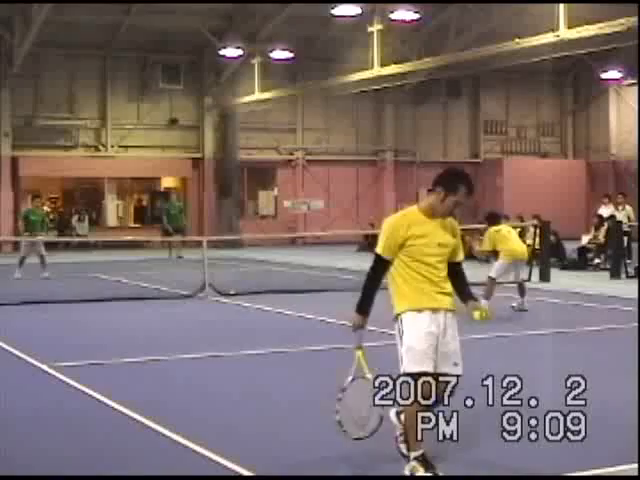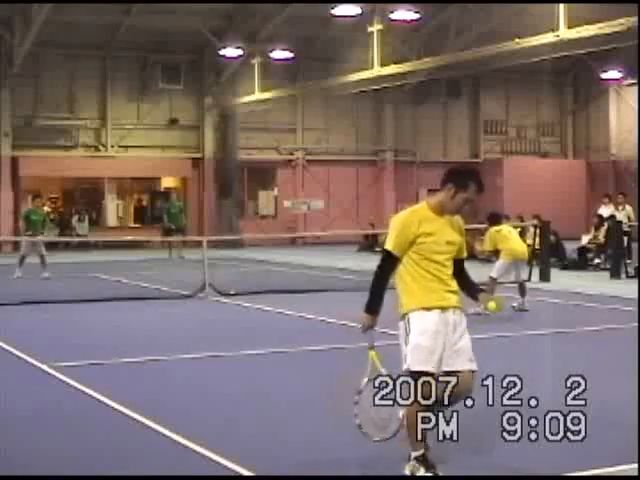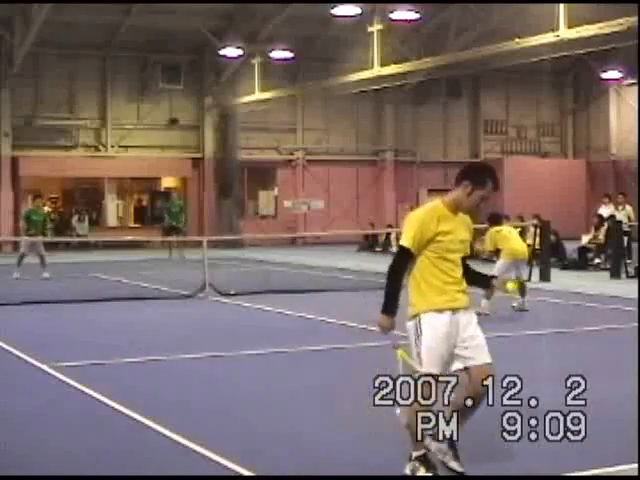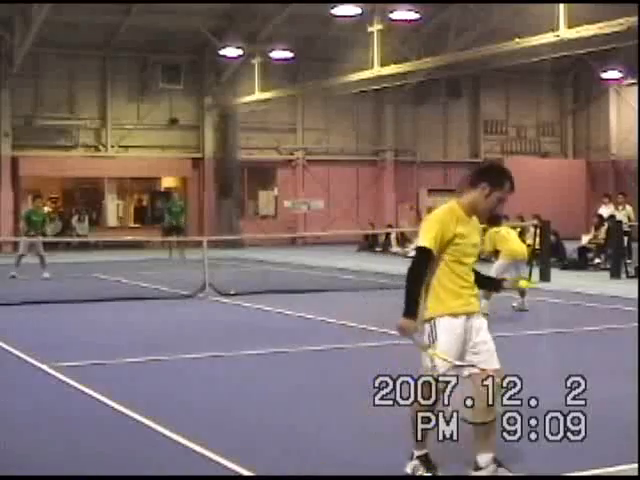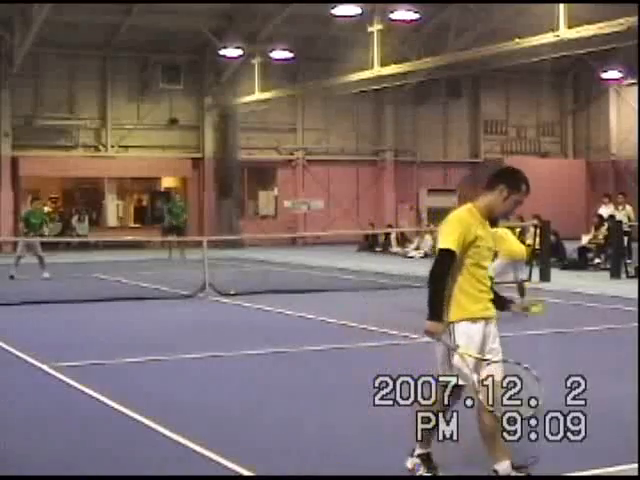
dt=0.1s
person 1, frame 1
left shoulder: (452, 228)
right shoulder: (400, 223)
right elbow: (377, 271)
left wrist: (469, 299)
right wrist: (362, 311)
left hip: (445, 313)
right hip: (414, 313)
left knee: (442, 387)
right knee: (421, 387)
left ankle: (403, 415)
right ankle: (416, 457)
person 1, frame 2
left shoulder: (456, 225)
right shoulder: (410, 219)
right elbow: (385, 268)
left wrist: (476, 292)
right wrist: (371, 310)
left hip: (453, 311)
right hip: (421, 312)
left knee: (464, 384)
right knee: (421, 386)
left ankle: (415, 420)
right ankle: (417, 457)
person 1, frame 3
left shoulder: (465, 223)
right shoulder: (424, 216)
right elbow: (399, 266)
left wrist: (488, 281)
right wrist: (388, 312)
left hip: (461, 311)
right hip: (430, 313)
left knee: (482, 376)
right knee: (424, 388)
left ankle: (444, 438)
right ankle: (418, 457)
person 1, frame 4
left shoulder: (474, 224)
right shoulder: (442, 217)
right elbow: (418, 268)
left wrist: (499, 284)
right wrist: (409, 315)
left hip: (472, 315)
right hip: (443, 317)
left ankle: (485, 461)
right ankle: (419, 457)
person 1, frame 5
left shoulder: (485, 226)
right shoulder: (461, 219)
right elbow: (440, 271)
left wrist: (505, 302)
right wrist: (435, 317)
left hip: (485, 320)
right hip: (460, 323)
right knee: (451, 395)
left ankle: (503, 466)
right ankle: (421, 453)
